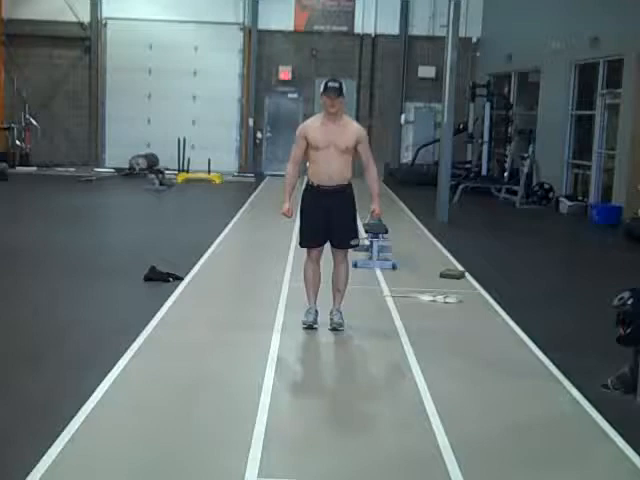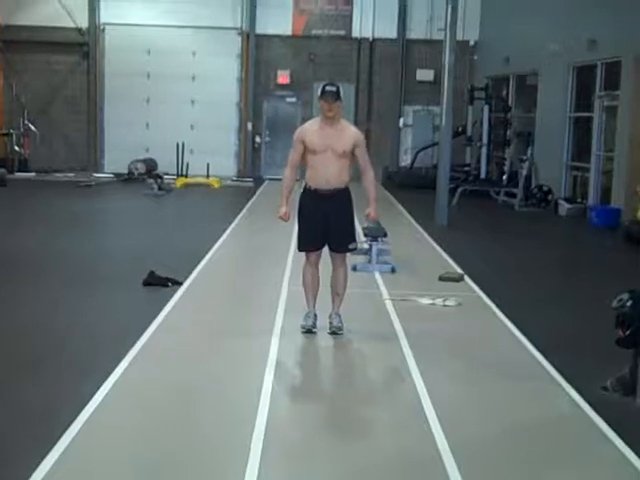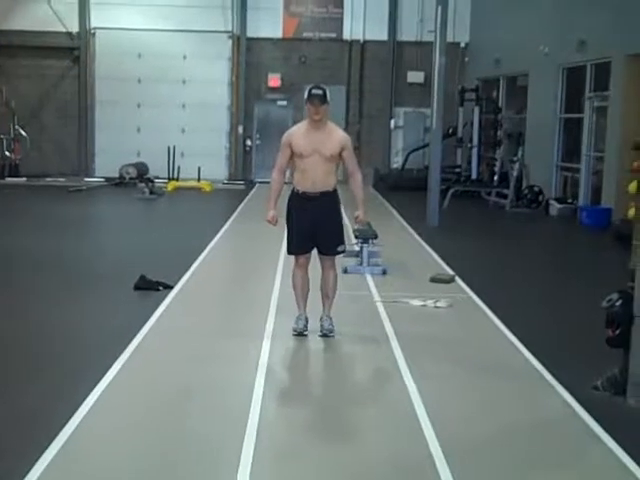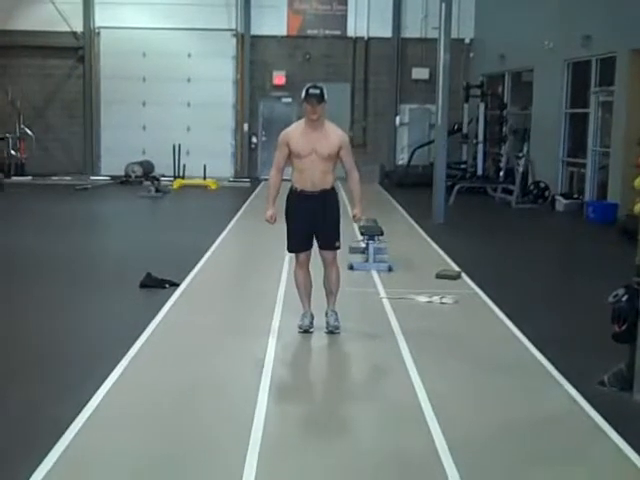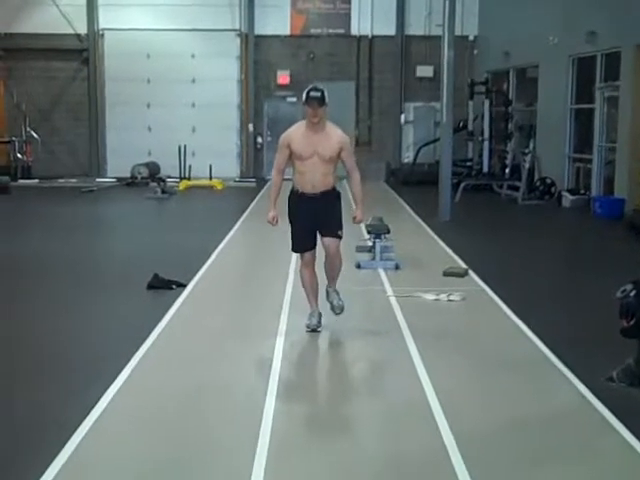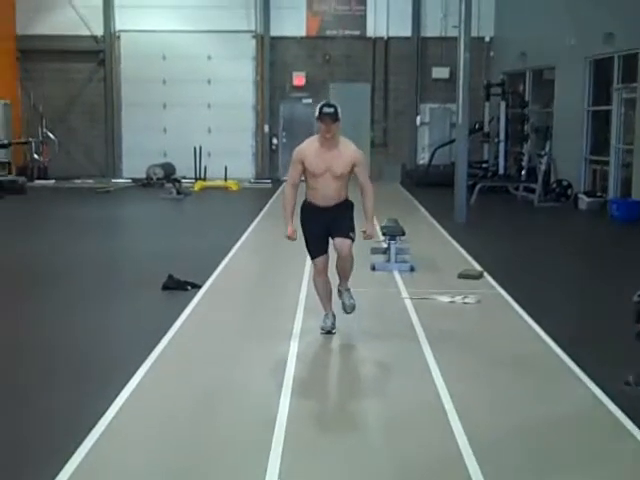
dt=0.4s
person 1, frame 1
left shoulder: (356, 131)
right shoulder: (307, 128)
left elbow: (369, 166)
right elbow: (294, 164)
left wrist: (375, 200)
right wrist: (287, 199)
left hip: (342, 196)
right hip: (314, 195)
left knee: (341, 255)
right knee: (313, 254)
left ankle: (336, 309)
right ankle: (312, 307)
person 1, frame 2
left shoulder: (353, 135)
right shoulder: (304, 132)
left elbow: (366, 170)
right elbow: (291, 168)
left wrist: (372, 203)
right wrist: (284, 202)
left hip: (340, 199)
right hip: (312, 198)
left knee: (339, 259)
right knee: (311, 258)
left ankle: (335, 313)
right ankle: (310, 311)
person 1, frame 3
left shoulder: (341, 138)
right shoulder: (291, 136)
left elbow: (354, 173)
right elbow: (279, 172)
left wrist: (360, 206)
right wrist: (272, 206)
left hip: (328, 202)
right hip: (299, 202)
left knee: (328, 262)
right knee: (301, 261)
left ankle: (326, 315)
right ankle: (301, 314)
person 1, frame 4
left shoulder: (338, 136)
right shoulder: (289, 135)
left elbow: (351, 172)
right elbow: (277, 171)
left wrist: (357, 204)
right wrist: (271, 205)
left hip: (326, 199)
right hip: (298, 200)
left knee: (329, 257)
right knee: (301, 259)
left ankle: (331, 310)
right ankle: (306, 312)
person 1, frame 5
left shoulder: (340, 138)
right shoulder: (289, 136)
left elbow: (353, 172)
right elbow: (278, 172)
left wrist: (359, 206)
right wrist: (272, 207)
left hip: (328, 199)
right hip: (300, 201)
left knee: (332, 248)
right knee: (307, 259)
left ankle: (332, 289)
right ankle: (314, 311)
person 1, frame 6
left shoulder: (353, 153)
right shoulder: (302, 151)
left elbow: (366, 187)
right elbow: (290, 186)
left wrist: (370, 221)
right wrist: (289, 222)
left hip: (341, 210)
right hip: (312, 212)
left knee: (344, 250)
right knee: (319, 265)
left ankle: (344, 287)
right ankle: (328, 313)
